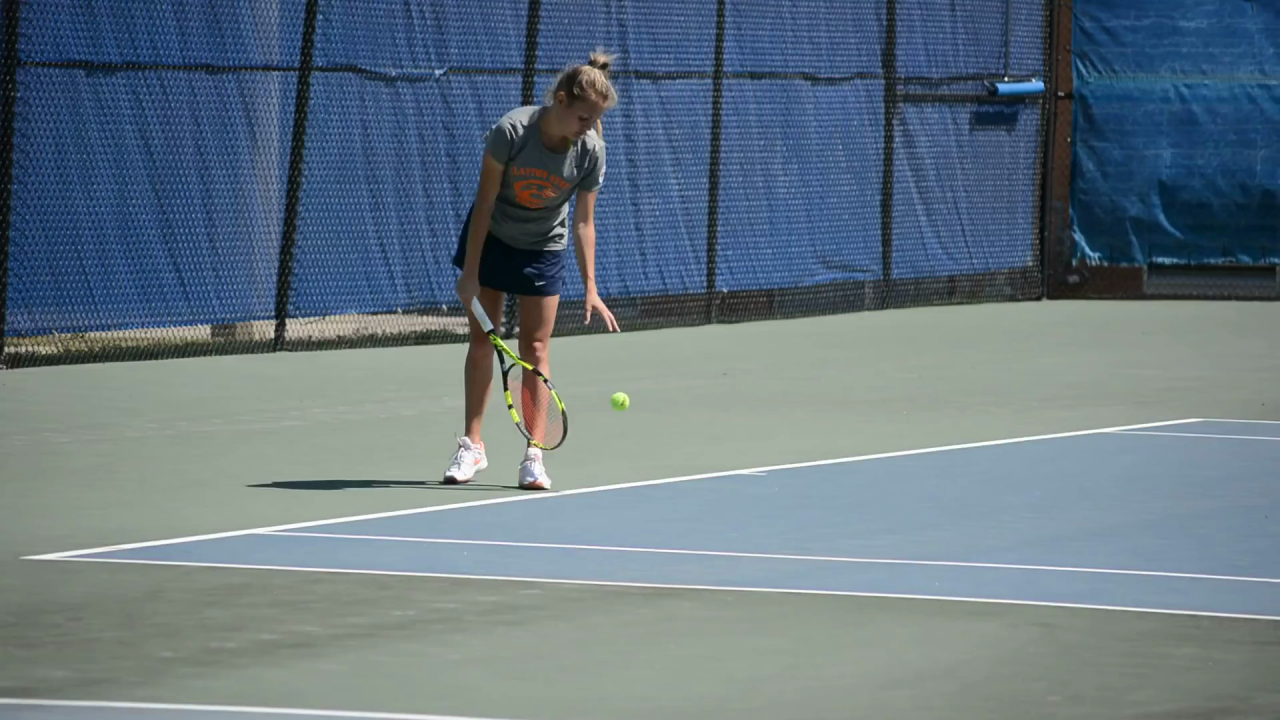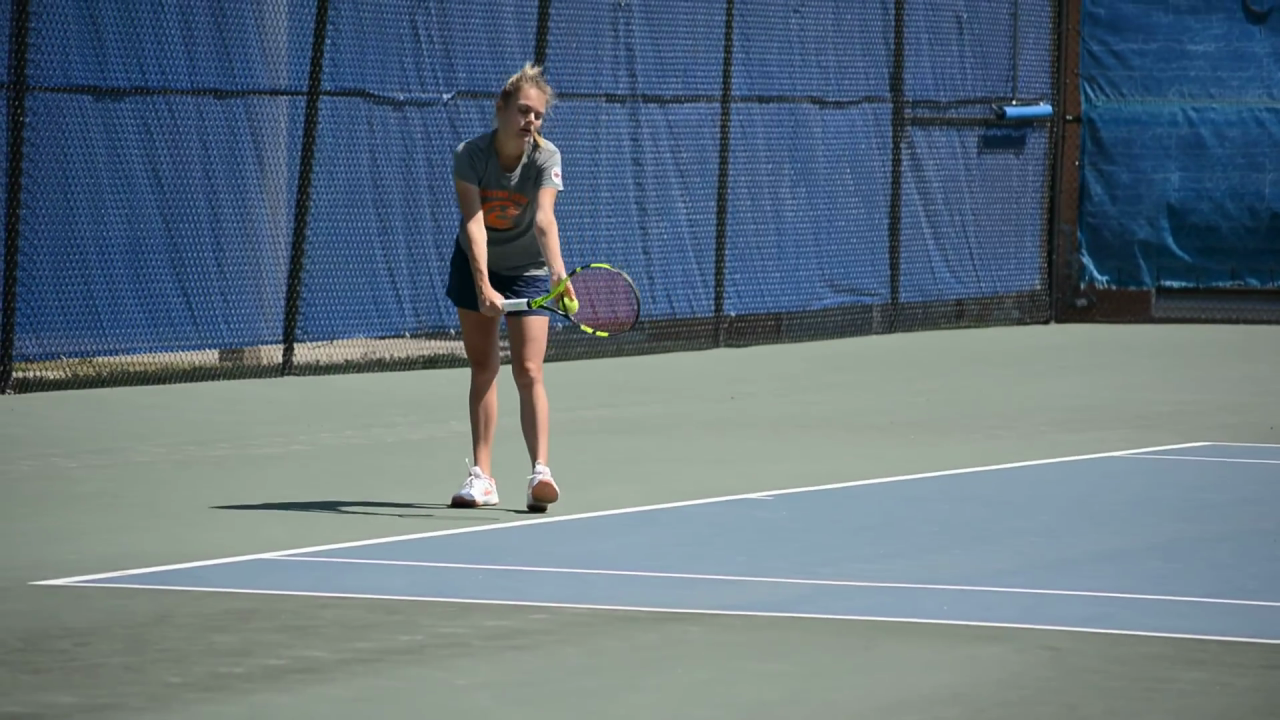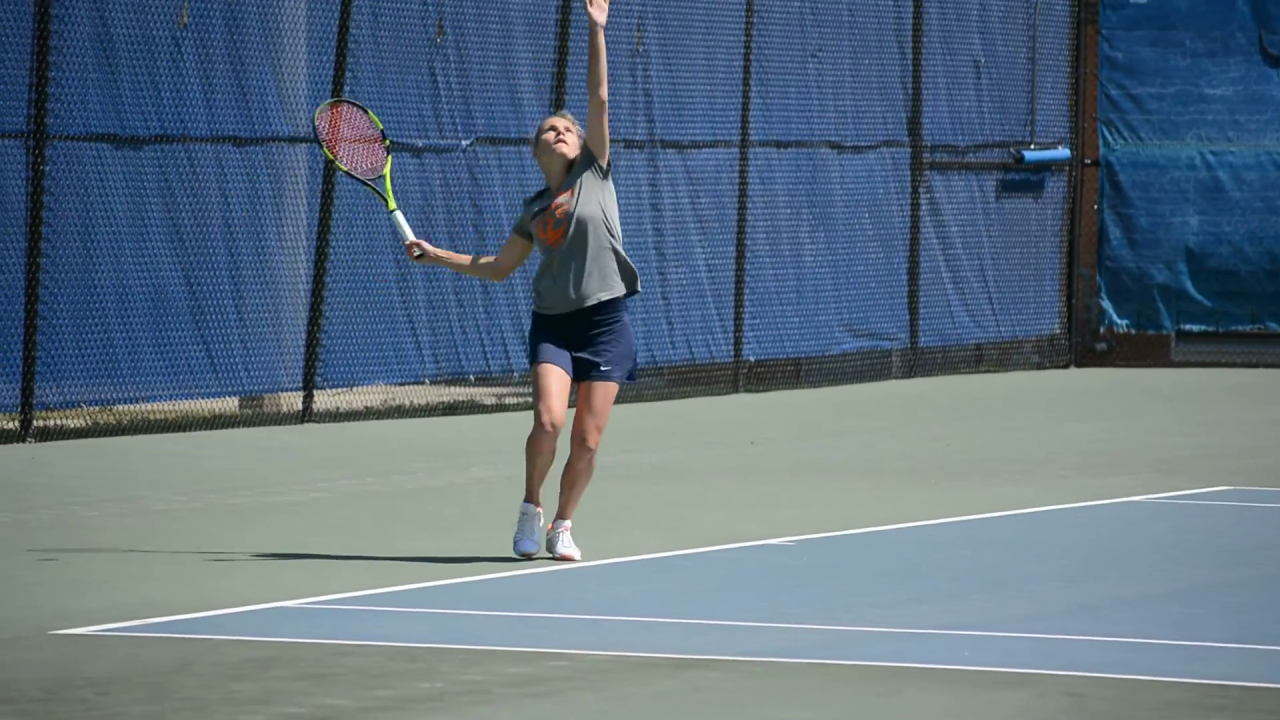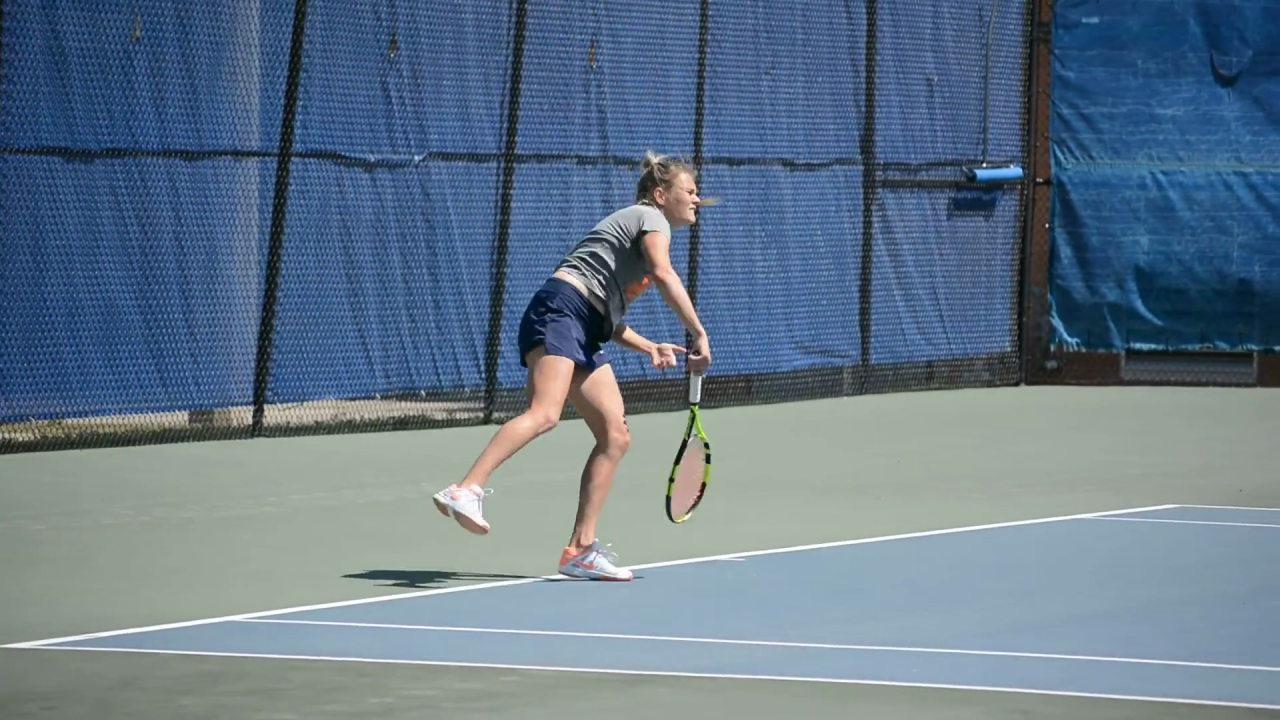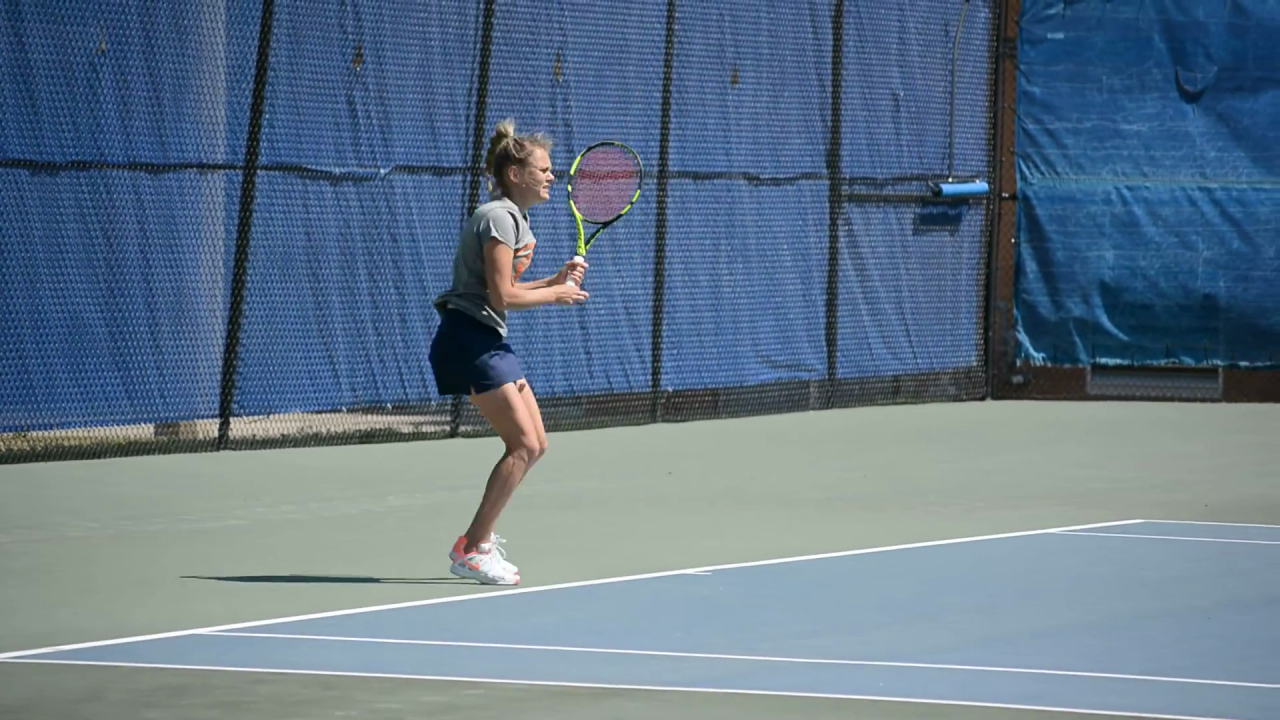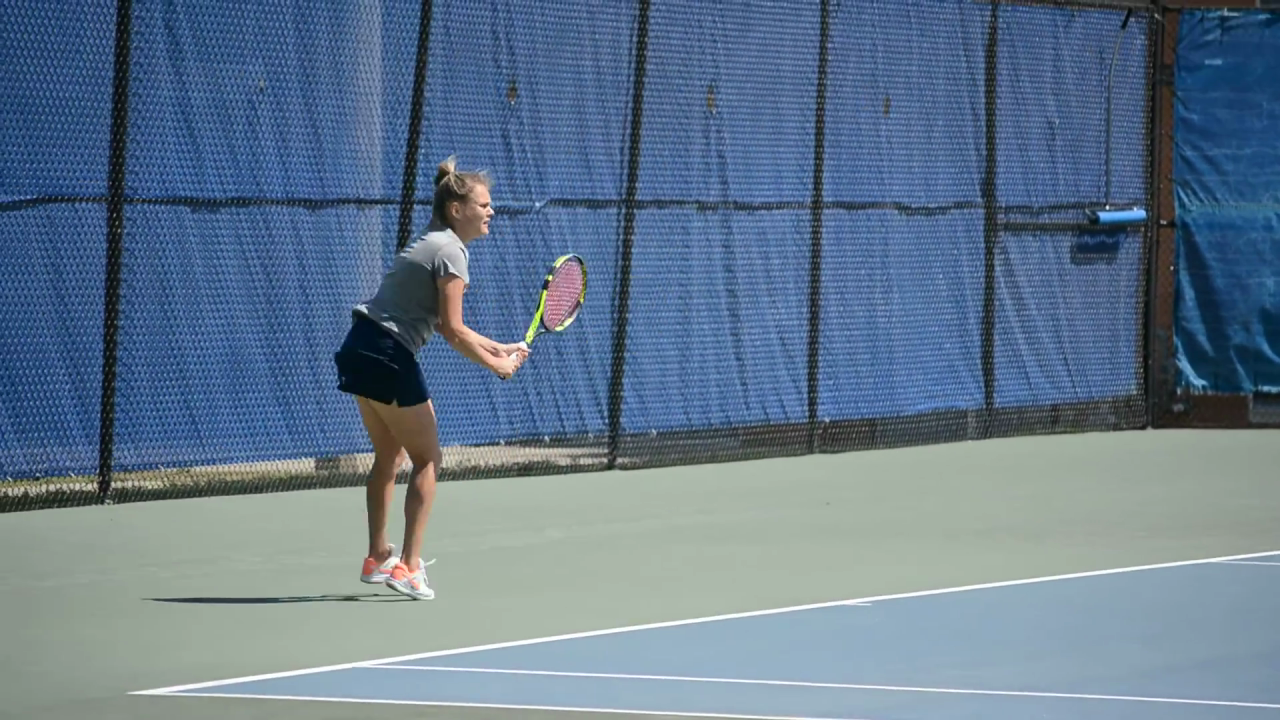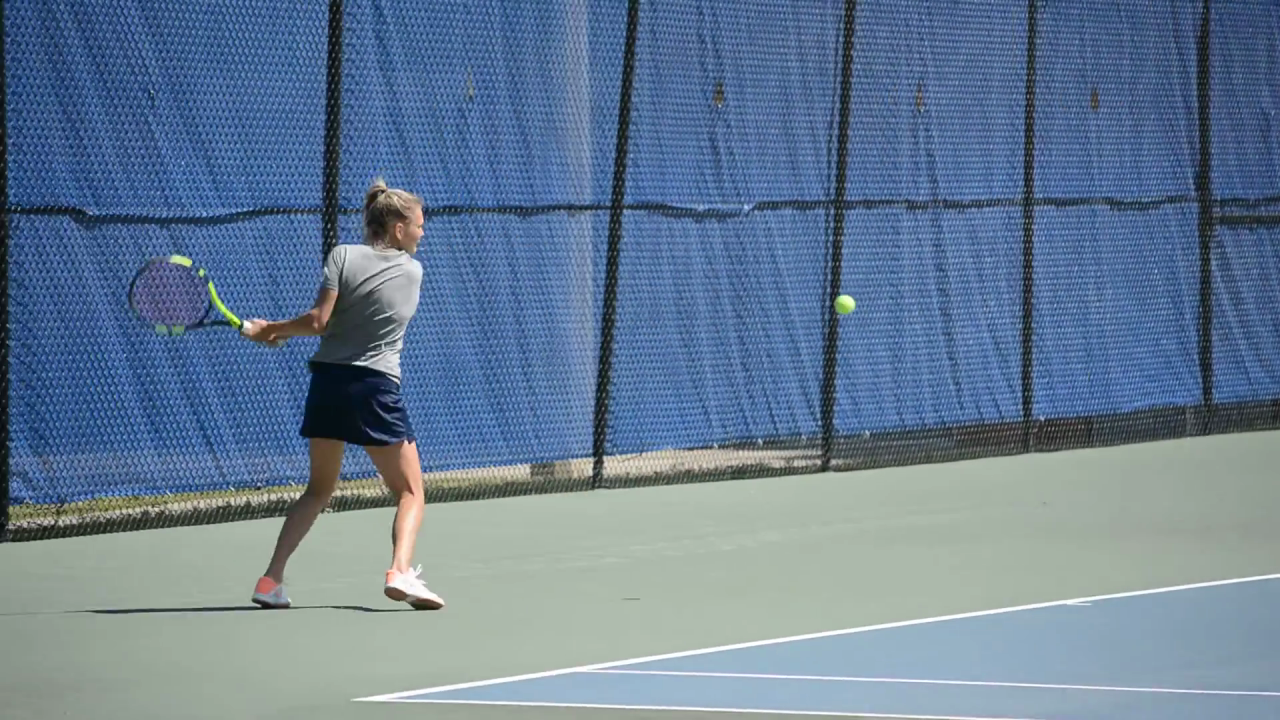
dt=0.7s
person 1, frame 1
left shoulder: (591, 150)
right shoulder: (511, 130)
left elbow: (584, 222)
right elbow: (485, 202)
left wrist: (590, 288)
right wrist: (470, 273)
left hip: (543, 249)
right hip: (490, 239)
left knee: (536, 350)
right knee: (481, 342)
left ankle: (533, 457)
right ankle: (471, 445)
person 1, frame 2
left shoulder: (546, 157)
right shoulder: (469, 154)
left elbow: (544, 219)
right elbow: (474, 223)
left wrist: (559, 275)
right wrist: (483, 285)
left hip: (527, 273)
right hip: (476, 268)
left knee: (529, 370)
right knee: (483, 369)
left ankle: (540, 471)
right ankle: (482, 476)
person 1, frame 3
left shoulder: (594, 171)
right shoulder: (534, 208)
left elbow: (599, 100)
right elbow: (497, 267)
right wrist: (437, 254)
left hip: (603, 319)
right hip: (550, 323)
left knee: (588, 440)
right knee: (548, 424)
left ankle: (562, 526)
right ankle: (533, 504)
person 1, frame 4
left shoulder: (633, 258)
right shoulder: (652, 221)
left elbow: (608, 320)
right elbow: (668, 278)
left wrist: (651, 347)
right wrist: (699, 334)
left hip: (584, 327)
right hip: (560, 313)
left knee: (616, 437)
right knee: (543, 415)
left ankle: (581, 548)
right ankle: (464, 491)
person 1, frame 5
left shoulder: (515, 217)
right shoulder: (495, 217)
right elbow: (502, 297)
left wrist: (558, 280)
right wrist: (555, 294)
left hip: (490, 342)
right hip: (468, 338)
left knee: (533, 445)
right knee: (526, 443)
left ankle: (474, 544)
right ankle: (474, 549)
person 1, frame 6
left shoulder: (438, 246)
right shoulder: (448, 251)
left elbow: (450, 326)
right elbow: (451, 330)
left wrist: (500, 348)
right wrist: (494, 364)
left hip: (363, 347)
right hip: (387, 353)
left knee: (388, 457)
right knee: (428, 459)
left ankle: (378, 558)
right ankle: (406, 566)
person 1, frame 7
left shoulder: (343, 255)
right shoulder: (412, 272)
left elbow: (317, 322)
left wrist: (270, 330)
left hip: (328, 384)
right hip: (376, 388)
left knee: (319, 493)
right knee: (410, 493)
left ankle: (271, 580)
right ankle: (400, 572)
